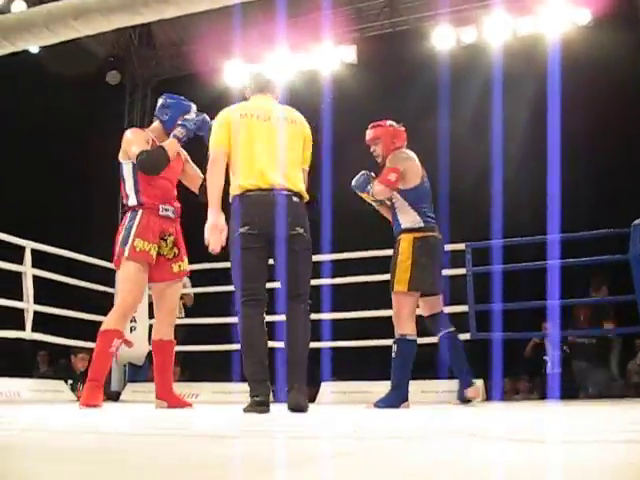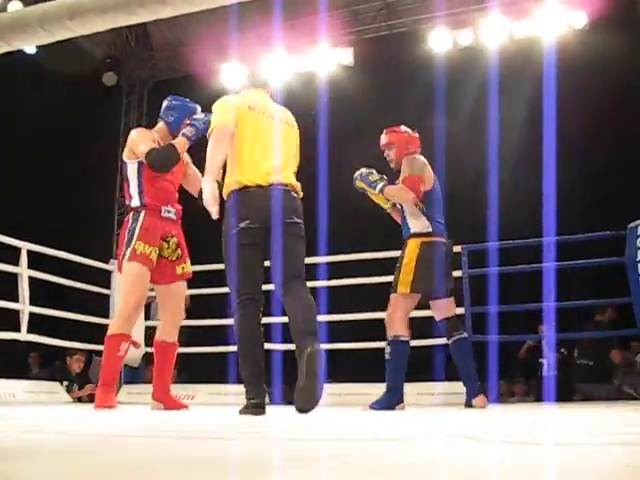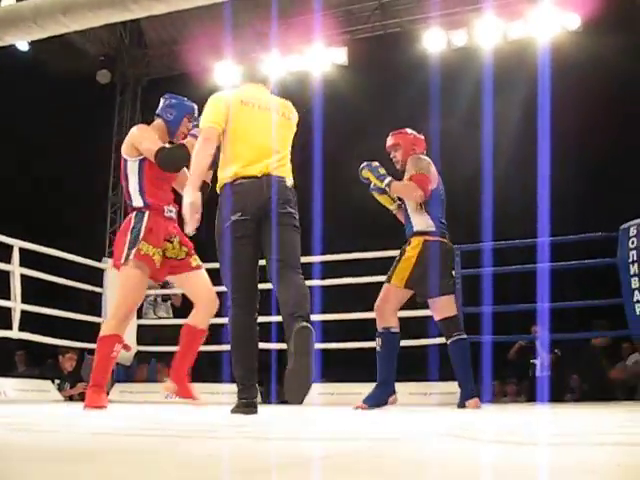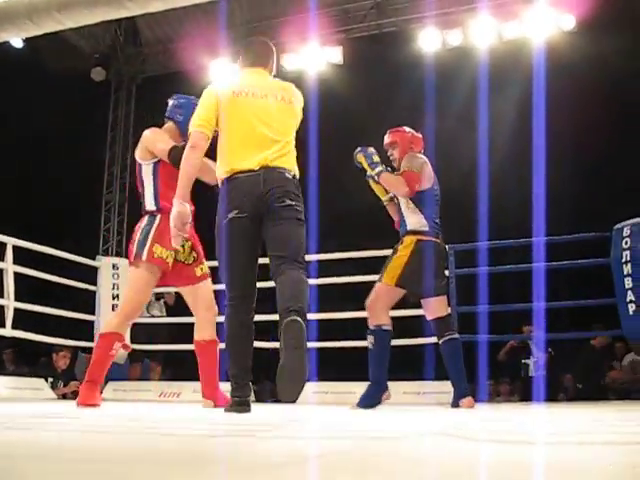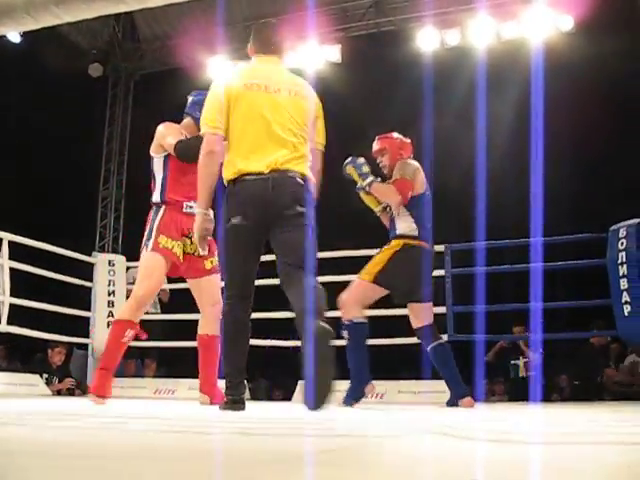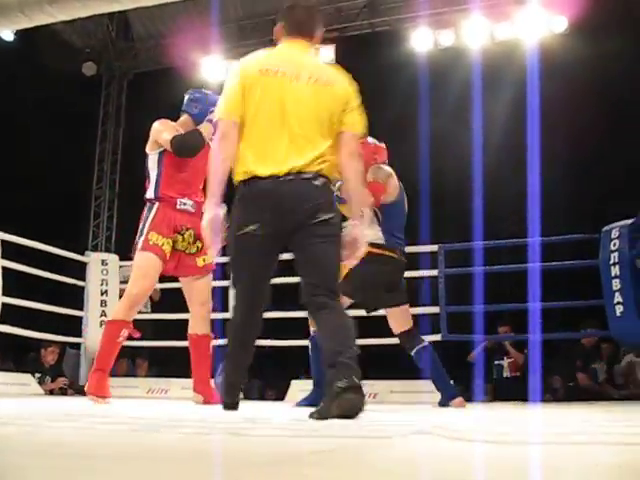
dt=0.2s
person 1, frame 1
left shoulder: (231, 115)
right shoulder: (297, 119)
left elbow: (216, 162)
left wrist: (214, 213)
left hip: (248, 205)
right hip: (291, 205)
left knee: (250, 301)
right knee: (297, 297)
left ankle: (259, 393)
right ankle: (297, 387)
person 1, frame 2
left shoulder: (231, 103)
right shoulder: (288, 118)
left elbow: (222, 136)
left wrist: (209, 181)
left hip: (245, 200)
right hip: (286, 200)
left knee: (246, 300)
right knee: (293, 283)
left ankle: (255, 395)
right ankle: (308, 348)
person 1, frame 3
left shoulder: (224, 99)
right shoulder: (287, 110)
left elbow: (207, 142)
left wrist: (192, 190)
left hip: (238, 195)
right hip: (280, 193)
left knee: (241, 297)
right knee: (289, 272)
left ankle: (247, 395)
right ankle: (300, 328)
person 1, frame 4
left shoulder: (219, 92)
right shoulder: (291, 94)
left elbow: (195, 147)
left wrist: (181, 202)
left hip: (238, 189)
right hip: (283, 186)
left knee: (239, 294)
right knee: (289, 267)
left ankle: (240, 392)
right ankle: (293, 320)
person 1, frame 5
left shoulder: (230, 84)
right shoulder: (305, 90)
left elbow: (211, 149)
right elbow: (314, 157)
left wrist: (201, 208)
right wrist: (307, 203)
left hip: (243, 190)
right hip: (292, 190)
left knee: (238, 297)
right knee: (299, 277)
left ankle: (234, 391)
right ankle: (316, 331)
person 1, frame 6
left shoulder: (250, 68)
right shoulder: (338, 81)
left elbow: (225, 137)
right elbow: (351, 156)
left wrist: (212, 201)
right wrist: (358, 220)
left hip: (259, 193)
right hip: (314, 194)
left knee: (249, 299)
right knee: (323, 297)
left ankle: (231, 390)
right ankle: (345, 380)
person 2, frame 1
left shoulder: (179, 153)
right shoulder: (135, 136)
left elbow: (206, 189)
right elbow: (149, 164)
right wrist: (182, 132)
left hip: (170, 232)
right hip: (141, 225)
left knee: (167, 315)
right knee: (126, 305)
left ankle: (164, 392)
right ankle: (92, 388)
person 2, frame 2
left shoulder: (180, 153)
right shoulder: (139, 136)
left elbow: (204, 192)
right elbow: (159, 161)
right wrist: (193, 132)
left hip: (171, 233)
right hip: (144, 227)
left knee: (172, 317)
right knee: (130, 306)
left ankle: (161, 393)
right ankle: (105, 391)
person 2, frame 3
left shoulder: (171, 147)
right shoulder: (140, 133)
right elbow: (168, 162)
right wrist: (197, 137)
left hip: (170, 231)
right hip: (144, 227)
left knee: (208, 300)
right knee: (125, 308)
left ankle: (179, 378)
right ankle: (96, 390)
person 2, frame 4
left shoulder: (186, 147)
right shoulder: (153, 136)
left elbow: (216, 178)
right elbow: (179, 158)
left hip: (184, 234)
right hip: (157, 229)
left knee: (207, 313)
right knee: (130, 307)
left ankle: (211, 392)
right ankle: (90, 387)
person 2, frame 5
right shoulder: (167, 131)
right elbow: (186, 151)
right hip: (166, 221)
left knee: (212, 307)
right knee: (144, 292)
left ankle: (209, 388)
right ankle: (103, 374)
person 2, frame 6
left shoulder: (207, 144)
right shoulder: (162, 128)
right elbow: (183, 146)
right wrist: (215, 121)
left hip: (192, 226)
right hip: (161, 219)
left knee: (202, 308)
right knee: (137, 291)
left ankle: (203, 388)
right ankle: (99, 376)
person 3, frame 1
left shoulder: (400, 157)
right shoulder: (409, 165)
left elbow: (383, 188)
left wrist: (369, 189)
right wrist: (375, 198)
left hip: (414, 242)
right hip: (428, 242)
left knee: (403, 315)
right knee: (435, 316)
left ankle: (398, 393)
right ankle: (467, 384)
person 3, frame 2
left shoulder: (414, 161)
right shoulder: (417, 171)
left elbow: (410, 195)
left wrist: (377, 184)
right wrist: (384, 199)
left hip: (423, 247)
right hip: (436, 248)
left knee: (396, 317)
right knee: (449, 321)
left ankle: (394, 395)
right ankle: (475, 391)
person 3, frame 3
left shoulder: (420, 161)
right shoulder: (422, 172)
left elbow: (416, 194)
left wrist: (383, 179)
right wrist: (388, 199)
left hip: (424, 246)
right hip: (438, 247)
left knee: (385, 308)
right knee: (449, 321)
left ankle: (385, 388)
right ankle: (469, 393)
person 3, frame 4
left shoulder: (415, 160)
right shoulder: (417, 172)
left elbow: (403, 188)
left wrist: (375, 167)
right wrist: (382, 192)
left hip: (416, 245)
right hip: (430, 248)
left knee: (376, 306)
right knee: (441, 321)
left ankle: (378, 386)
right ankle: (463, 392)
person 3, frame 5
left shoulder: (408, 166)
right shoulder: (405, 175)
left elbow: (396, 197)
left wrist: (366, 179)
right wrist: (372, 198)
left hip: (405, 249)
right hip: (419, 255)
left knee: (350, 302)
right knee: (426, 331)
left ankle: (360, 380)
right ankle: (460, 392)
person 3, frame 6
left shoulder: (381, 172)
right shoulder: (390, 182)
left wrist: (338, 189)
right wrist: (343, 203)
left hip: (373, 257)
right hip: (392, 263)
right knee: (408, 335)
left ankle: (321, 390)
right ankle: (450, 392)
